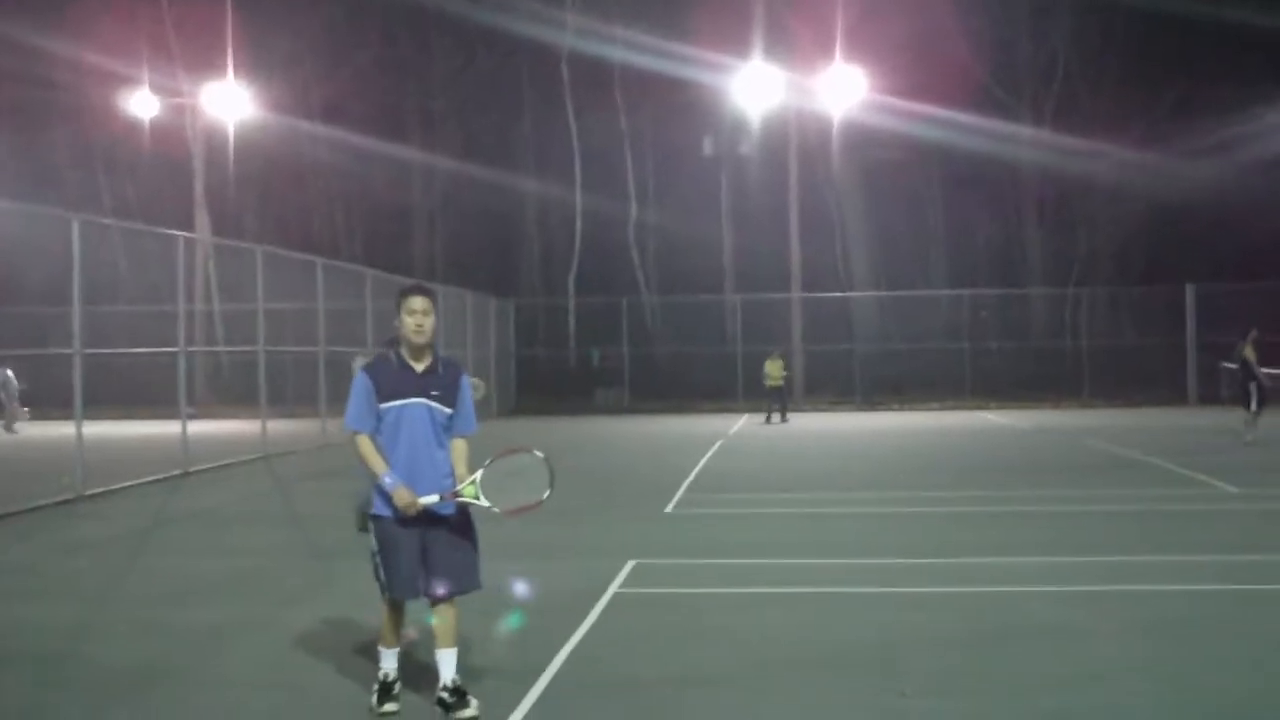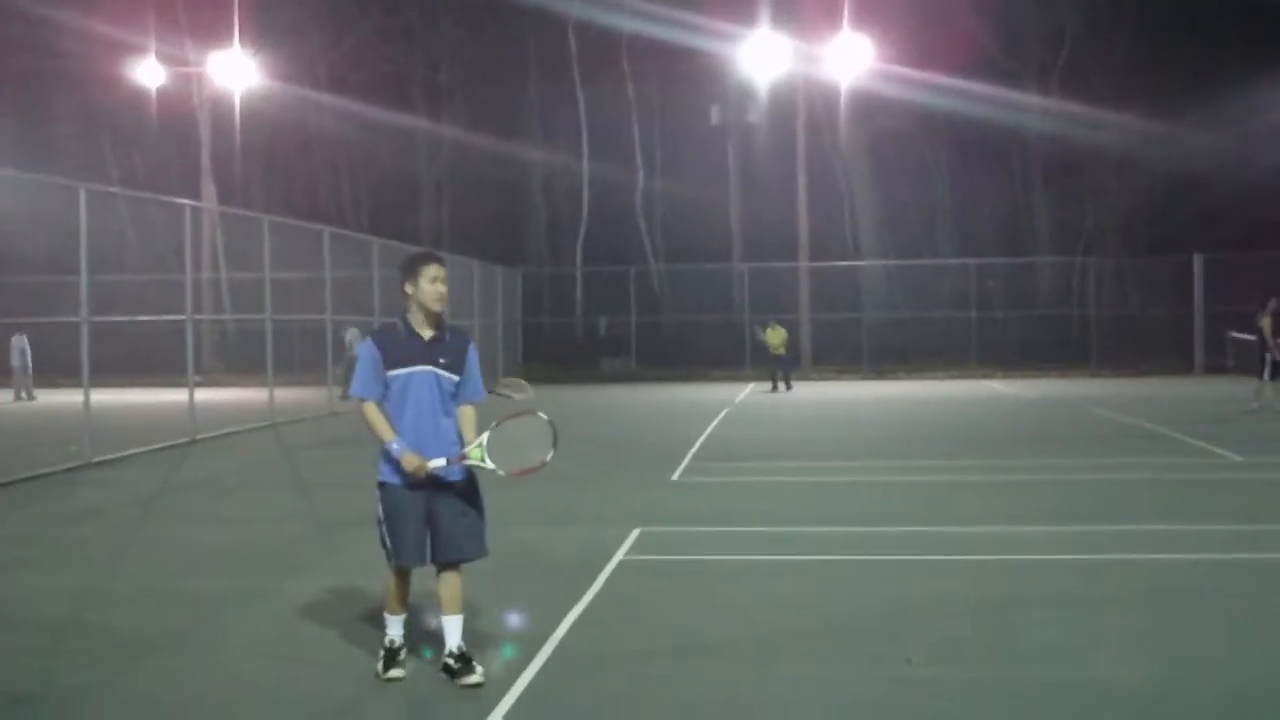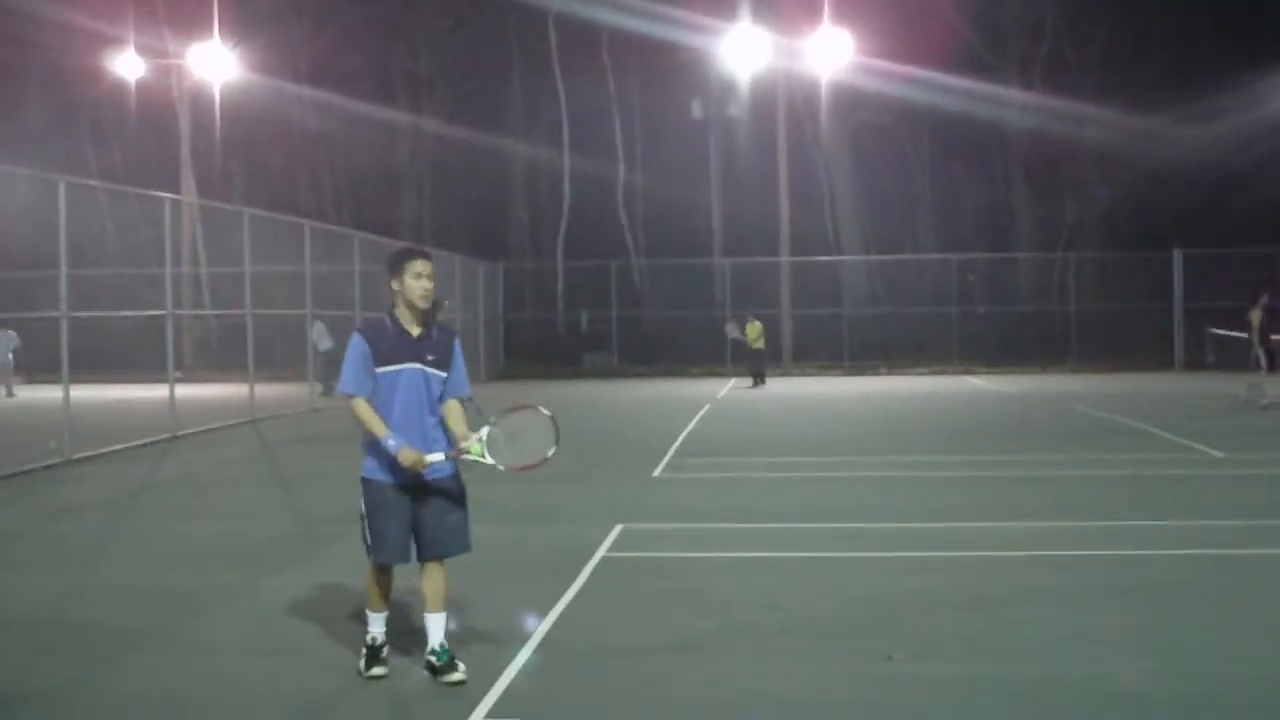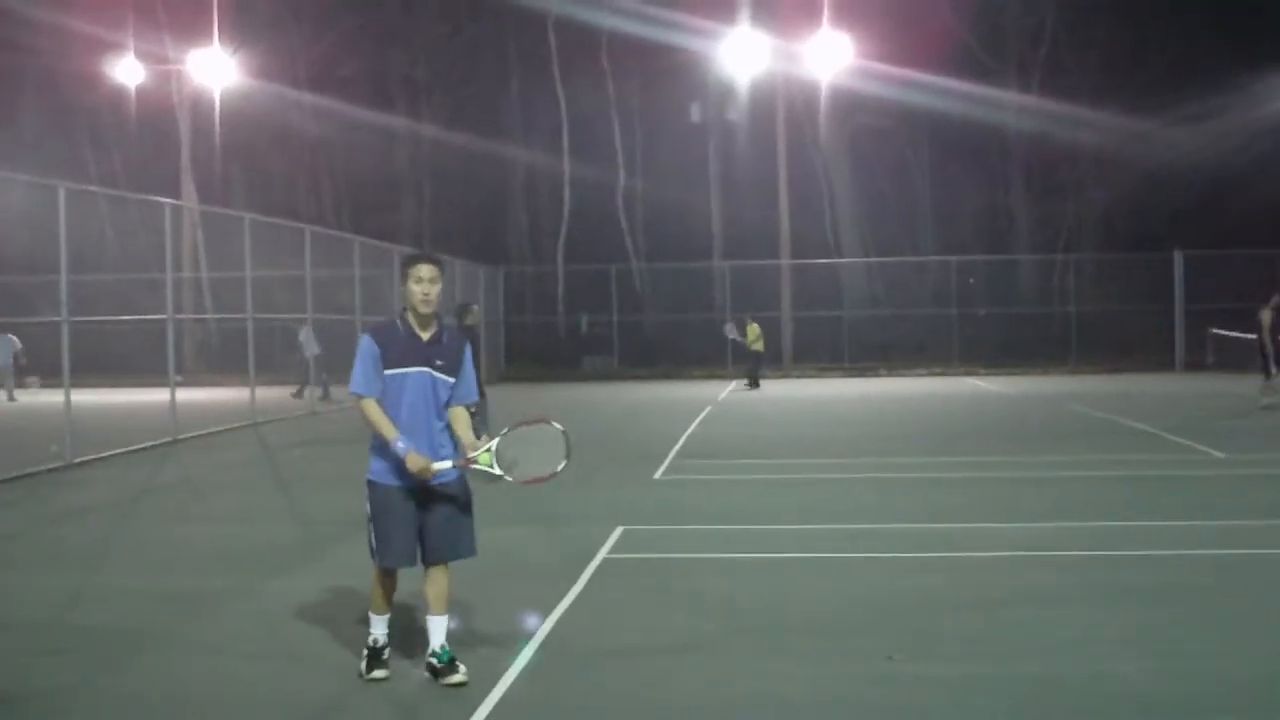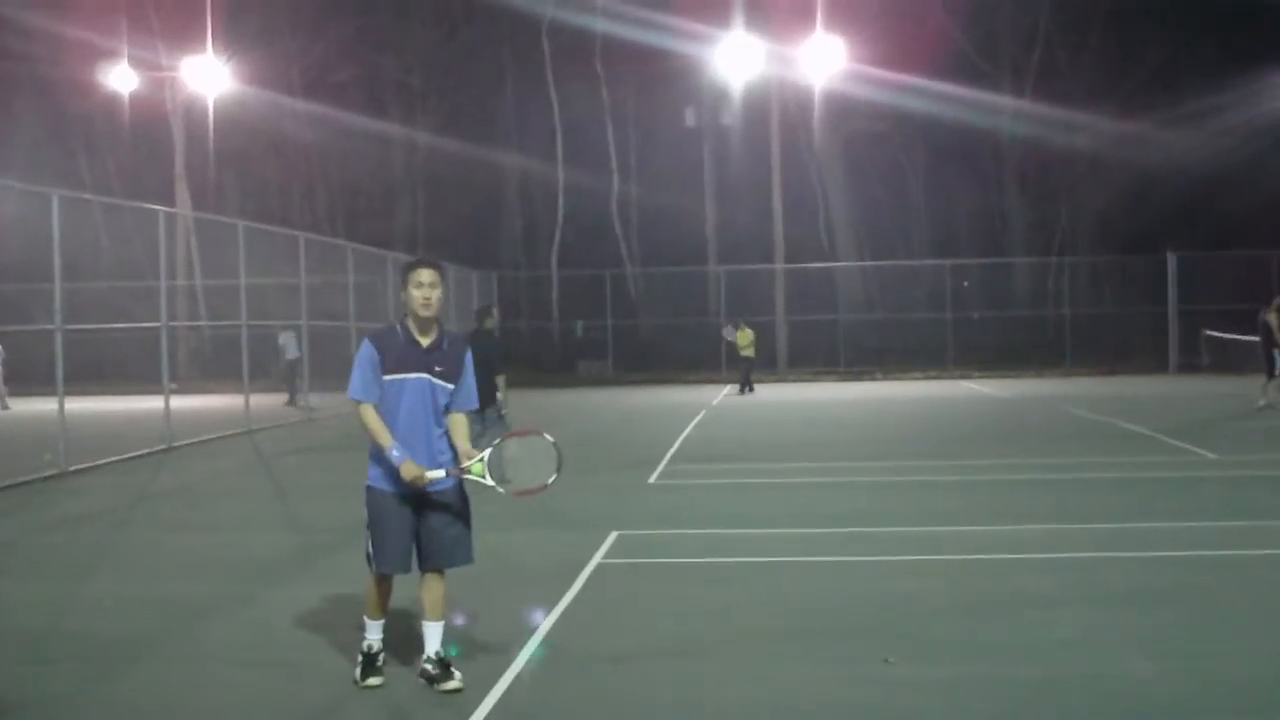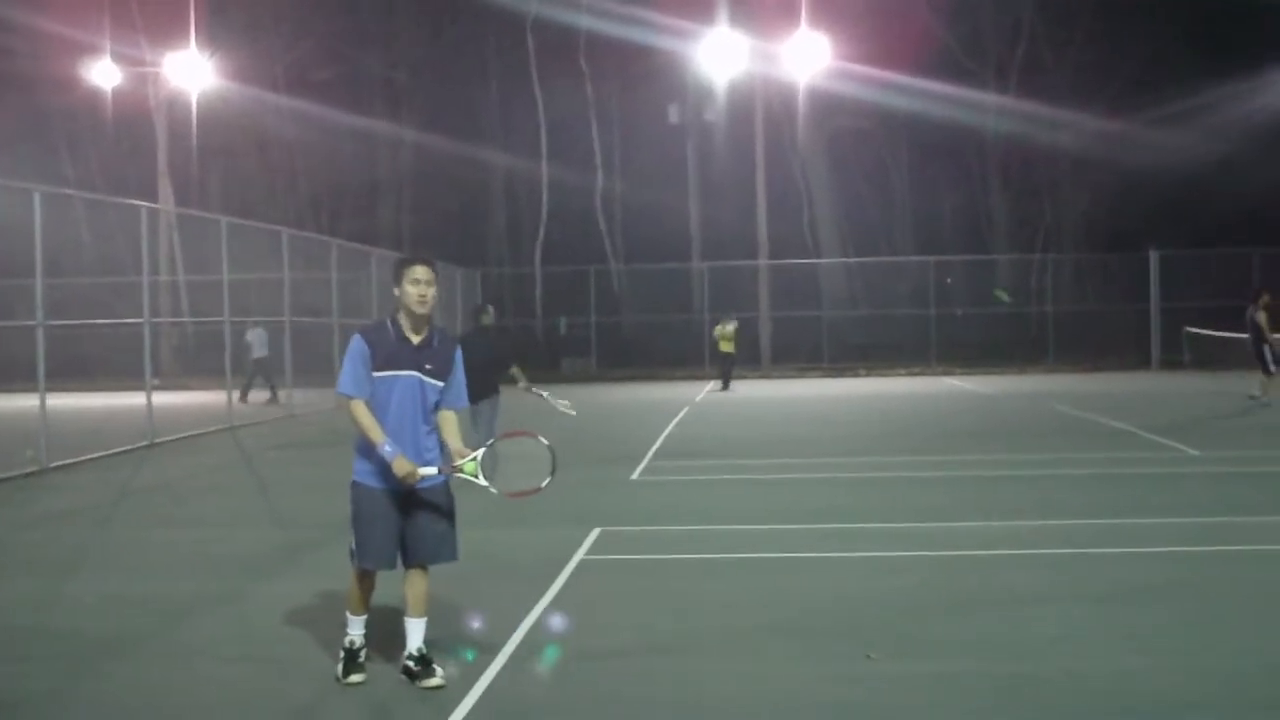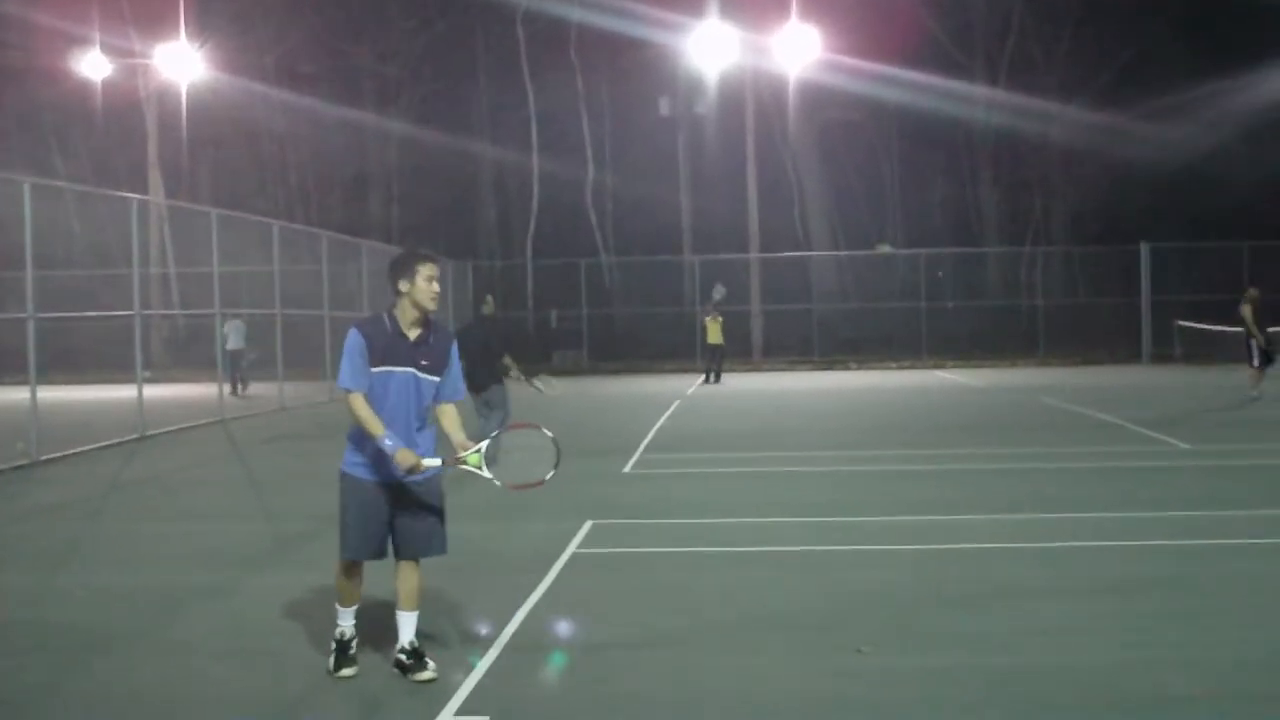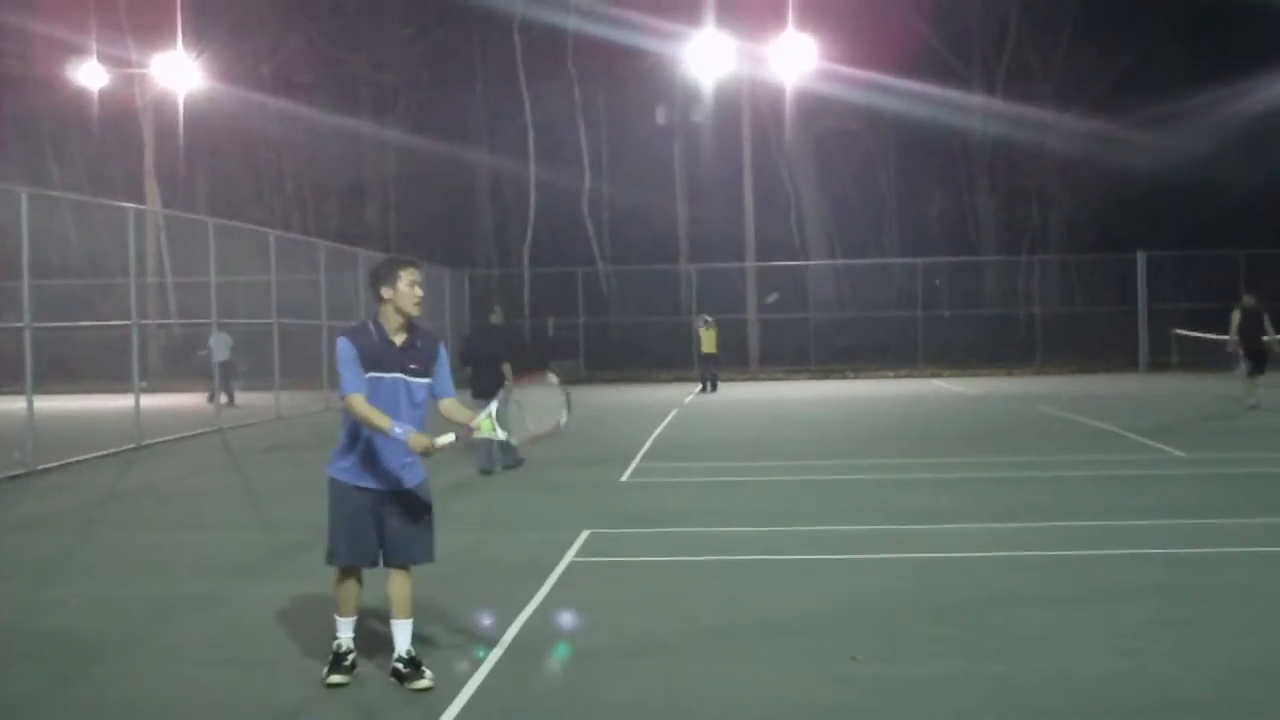
dt=0.3s
person 1, frame 1
left shoulder: (453, 376)
right shoulder: (373, 374)
left elbow: (458, 436)
right elbow: (361, 436)
left wrist: (462, 477)
right wrist: (393, 485)
left hip: (446, 506)
right hip: (394, 507)
left knee: (446, 593)
right knee: (395, 596)
left ankle: (448, 683)
right ankle: (387, 675)
person 1, frame 2
left shoulder: (461, 344)
right shoulder: (381, 342)
left elbow: (465, 404)
right elbow: (368, 404)
left wrist: (472, 442)
right wrist: (400, 450)
left hip: (453, 473)
right hip: (400, 474)
left knee: (452, 560)
right knee: (401, 562)
left ankle: (454, 650)
right ankle: (393, 641)
person 1, frame 3
left shoulder: (446, 340)
right shoulder: (368, 337)
left elbow: (450, 399)
right elbow: (357, 400)
left wrist: (463, 434)
right wrist: (395, 446)
left hip: (438, 470)
right hip: (385, 470)
left knee: (435, 555)
right knee: (383, 559)
left ankle: (437, 647)
right ankle: (375, 638)
person 1, frame 4
left shoulder: (457, 344)
right shoulder: (377, 339)
left elbow: (457, 405)
right elbow: (367, 401)
left wrist: (468, 440)
right wrist: (405, 450)
left hip: (444, 473)
right hip: (391, 473)
left knee: (439, 560)
right knee: (387, 562)
left ankle: (438, 649)
right ankle: (377, 640)
person 1, frame 5
left shoulder: (458, 350)
right shoulder: (378, 345)
left elbow: (457, 412)
right elbow: (366, 408)
left wrist: (464, 449)
right wrist: (399, 458)
left hip: (442, 480)
right hip: (389, 480)
left knee: (436, 567)
right knee: (383, 569)
left ankle: (433, 656)
right ankle: (372, 646)
person 1, frame 6
left shoulder: (447, 348)
right shoulder: (368, 341)
left elbow: (446, 409)
right elbow: (356, 403)
left wrist: (456, 447)
right wrist: (391, 454)
left hip: (428, 476)
right hip: (375, 476)
left knee: (419, 563)
right knee: (367, 565)
left ankle: (415, 652)
right ankle: (354, 642)
person 1, frame 7
left shoulder: (443, 342)
right shoulder: (364, 335)
left elbow: (445, 403)
right elbow: (355, 398)
left wrist: (459, 440)
right wrist: (393, 446)
left hip: (419, 470)
right hip: (366, 468)
left knee: (410, 556)
right knee: (354, 556)
left ankle: (406, 645)
right ankle: (345, 634)
person 1, frame 8
left shoulder: (431, 346)
right shoulder: (352, 342)
left elbow: (445, 401)
right elbow: (356, 405)
left wrist: (470, 419)
right wrist: (404, 433)
left hip: (406, 479)
right hip: (354, 476)
left knee: (401, 564)
right knee: (349, 565)
left ankle: (403, 655)
right ankle: (344, 647)
